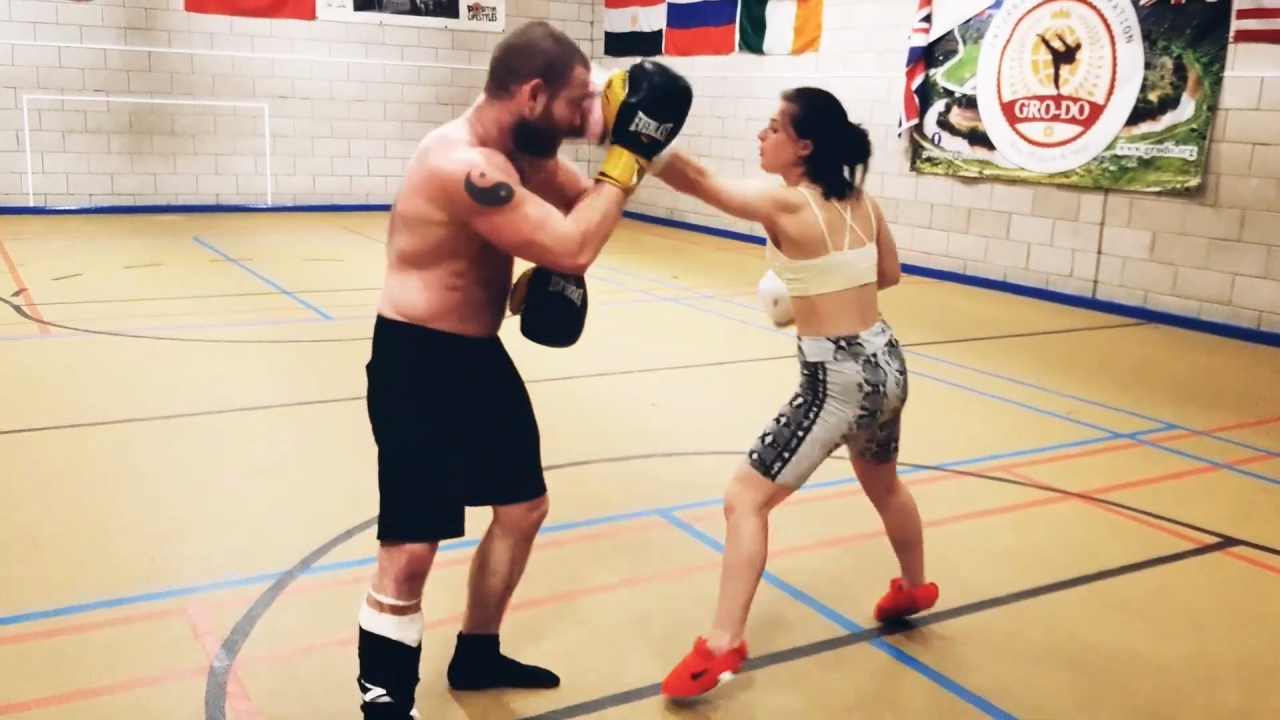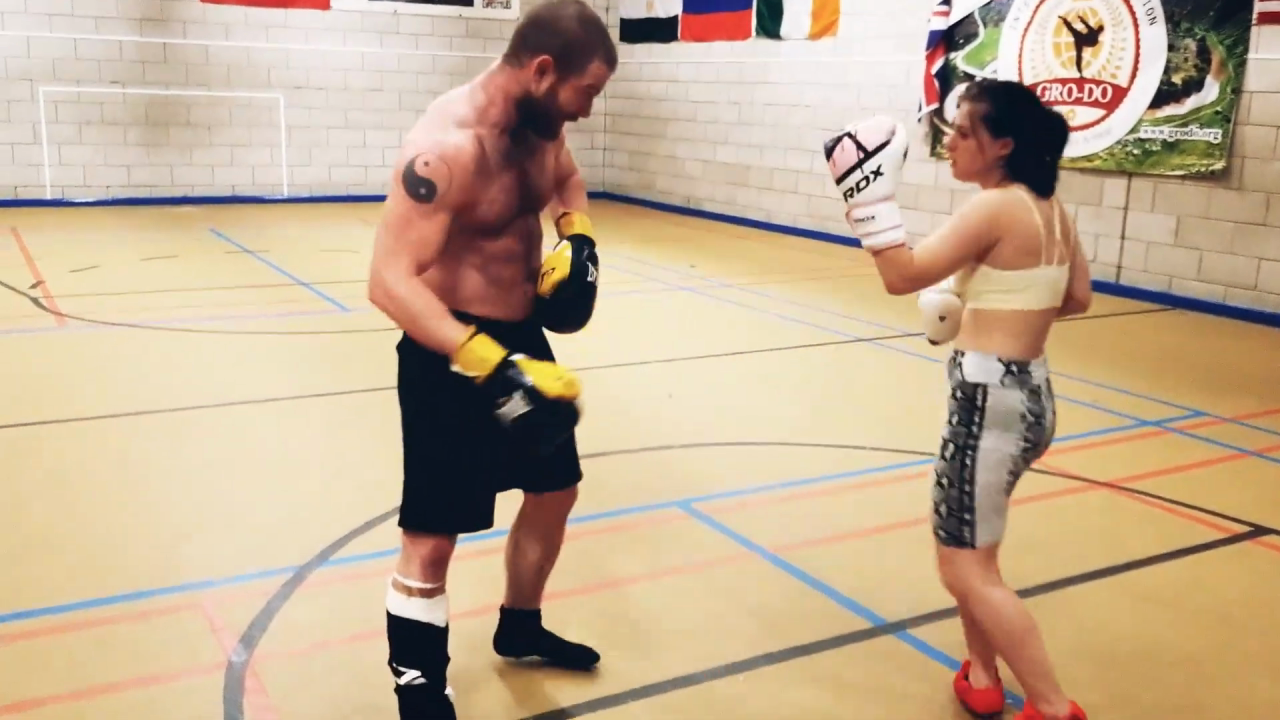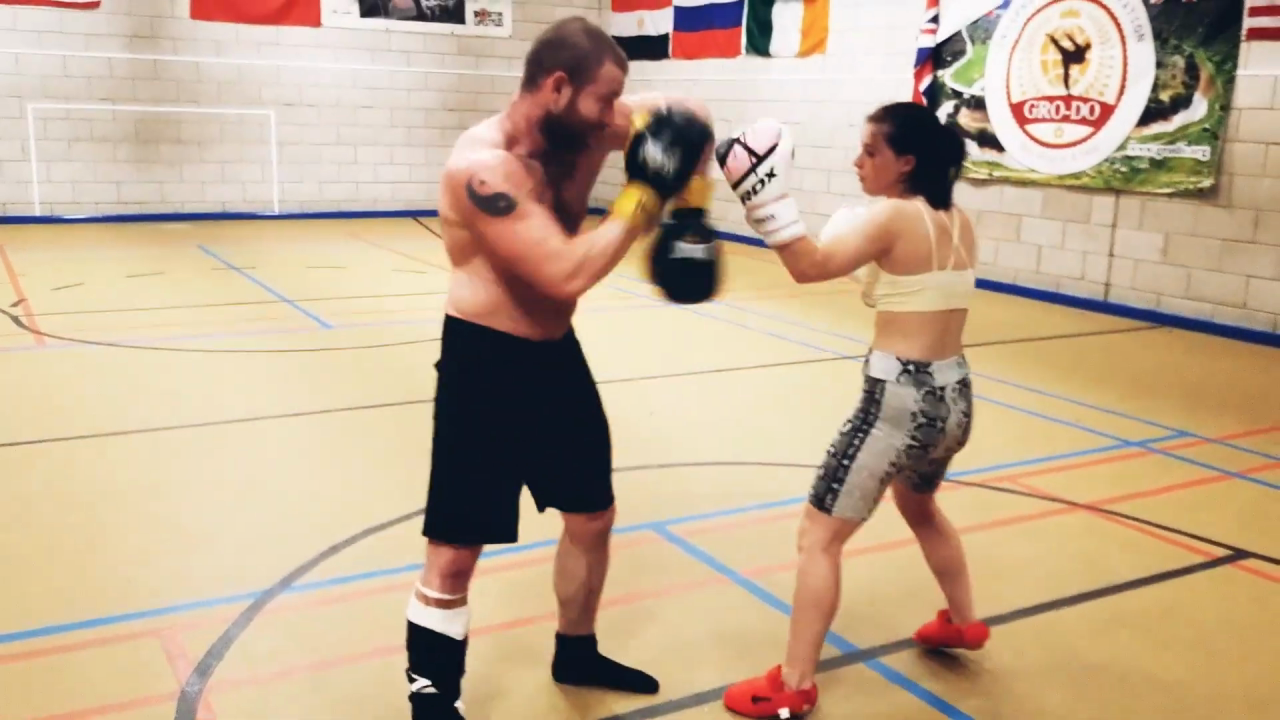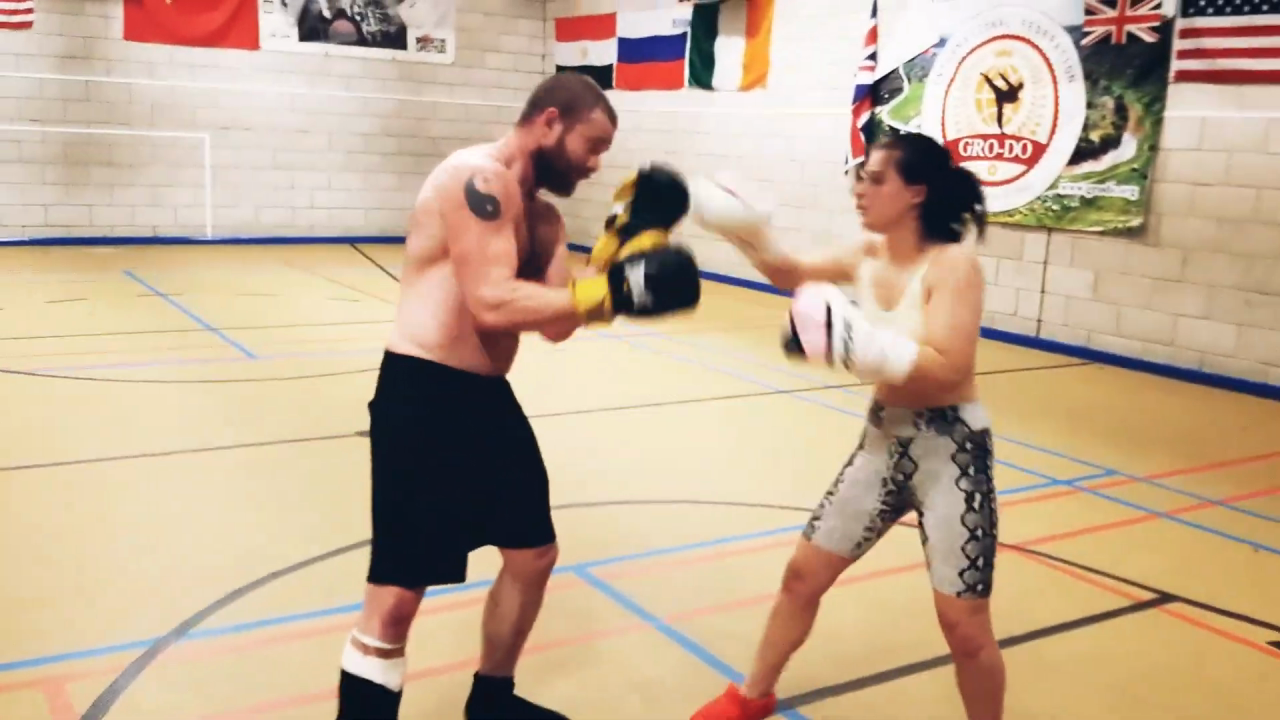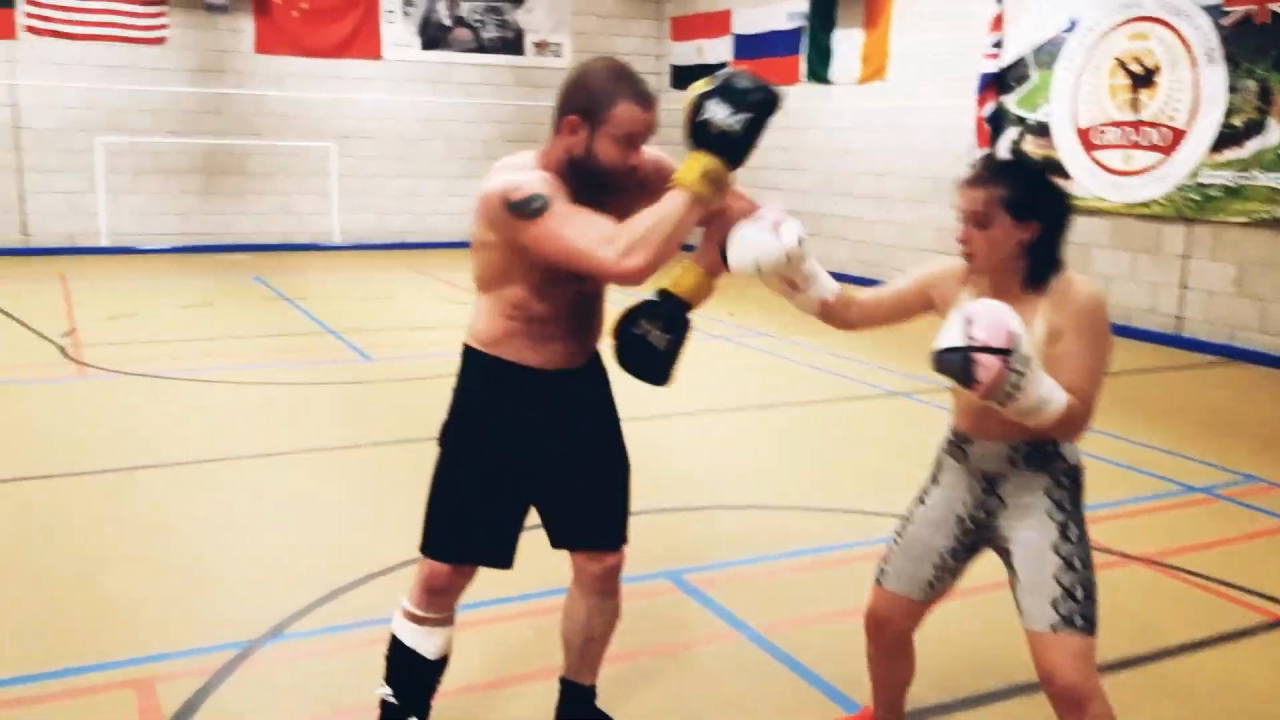
dt=1s
person 1, frame 1
left shoulder: (524, 141)
right shoulder: (464, 167)
left elbow: (580, 203)
right elbow: (574, 246)
left wrist: (560, 277)
right wrist: (629, 154)
left hip: (481, 353)
right hip: (416, 365)
left knee: (523, 508)
right knee: (410, 550)
left ankle: (476, 653)
person 1, frame 2
left shoulder: (542, 124)
right shoulder: (446, 146)
left elbow: (566, 180)
right elbow: (391, 284)
left wrist: (577, 237)
right wrist: (491, 367)
left hip: (517, 339)
right hip: (448, 352)
left knee: (555, 490)
right knee: (432, 540)
left ankle: (521, 625)
person 1, frame 3
left shoulder: (585, 132)
right shoulder: (482, 165)
left elbow: (689, 119)
right elbow: (565, 275)
left wrist: (688, 212)
right wrist: (646, 192)
left hip: (558, 354)
right hip: (485, 363)
left knee: (592, 518)
right knee: (455, 552)
left ankle: (576, 653)
person 1, frame 4
left shoulder: (541, 213)
right shoulder: (480, 176)
left elbow: (554, 312)
right elbow: (492, 302)
left wrist: (622, 239)
right wrist: (612, 291)
left hip: (488, 397)
right hip: (421, 399)
left knee: (534, 556)
right knee: (396, 596)
person 1, frame 5
left shoulder: (635, 172)
right shoulder: (517, 189)
left elbow: (741, 215)
right elbow: (623, 260)
left wrist: (683, 297)
right wrist: (708, 163)
left hip: (580, 389)
right hip: (498, 396)
left knee: (600, 563)
right knee: (444, 573)
person 2, frame 1
left shoulder: (784, 201)
right shoulder: (857, 200)
left elbow: (699, 181)
right elbow: (888, 274)
left hip: (836, 382)
right hip: (882, 366)
left knee: (746, 500)
right knee: (884, 486)
left ankle: (722, 648)
right ankle: (913, 588)
person 2, frame 2
left shoulder: (992, 208)
right shoulder: (1048, 210)
left elbow: (902, 277)
right elbow: (1077, 299)
left wrist: (870, 194)
left hip: (991, 404)
right hip: (1030, 398)
left knee: (968, 575)
right knee: (974, 557)
person 2, frame 3
left shoulder: (894, 216)
right shoulder: (956, 221)
left elbow: (809, 267)
left wrist: (764, 191)
right wrist: (860, 249)
left hip: (899, 398)
right hip: (950, 394)
left knee: (818, 537)
right knee: (918, 505)
right ankle: (963, 620)
person 2, frame 4
left shoulder: (954, 266)
right shoulder: (869, 257)
left elbow: (948, 372)
right elbow: (787, 273)
left wrist: (854, 342)
right wrist: (739, 227)
left hip: (950, 449)
right hip: (883, 440)
left knee: (964, 626)
right knee: (803, 575)
person 2, frame 5
left shoulder: (1077, 301)
right shoulder: (951, 280)
left elbow: (1072, 422)
right elbow: (847, 311)
left wrist: (1015, 380)
right wrist: (790, 267)
left hip: (1038, 488)
right hip: (960, 473)
right knee: (885, 620)
